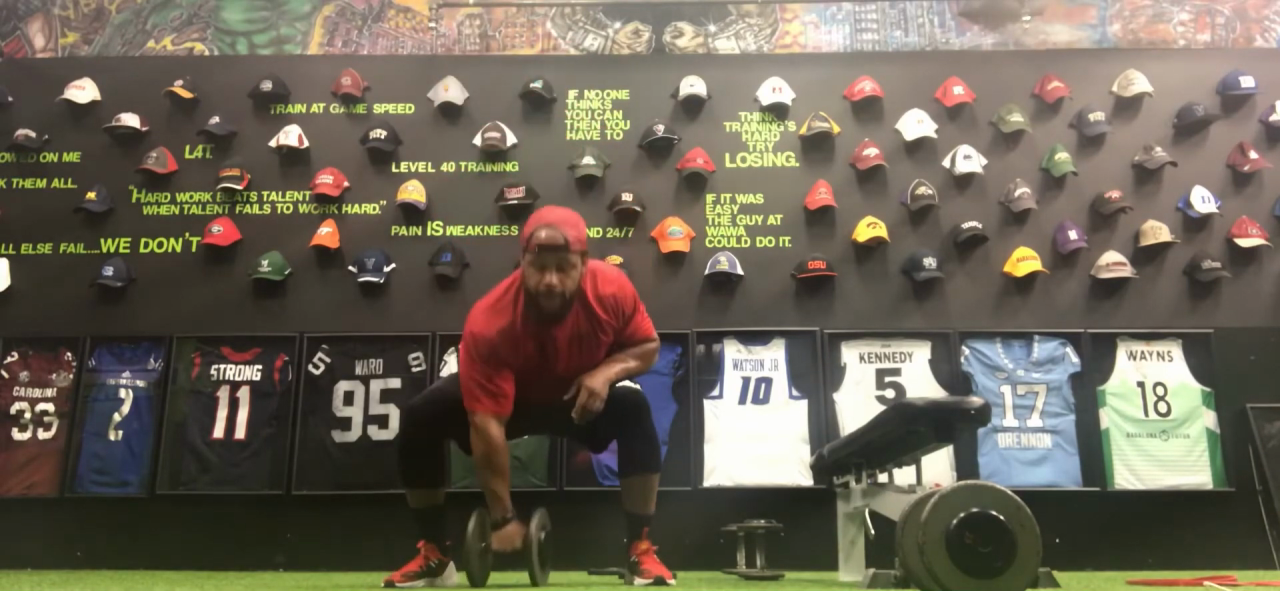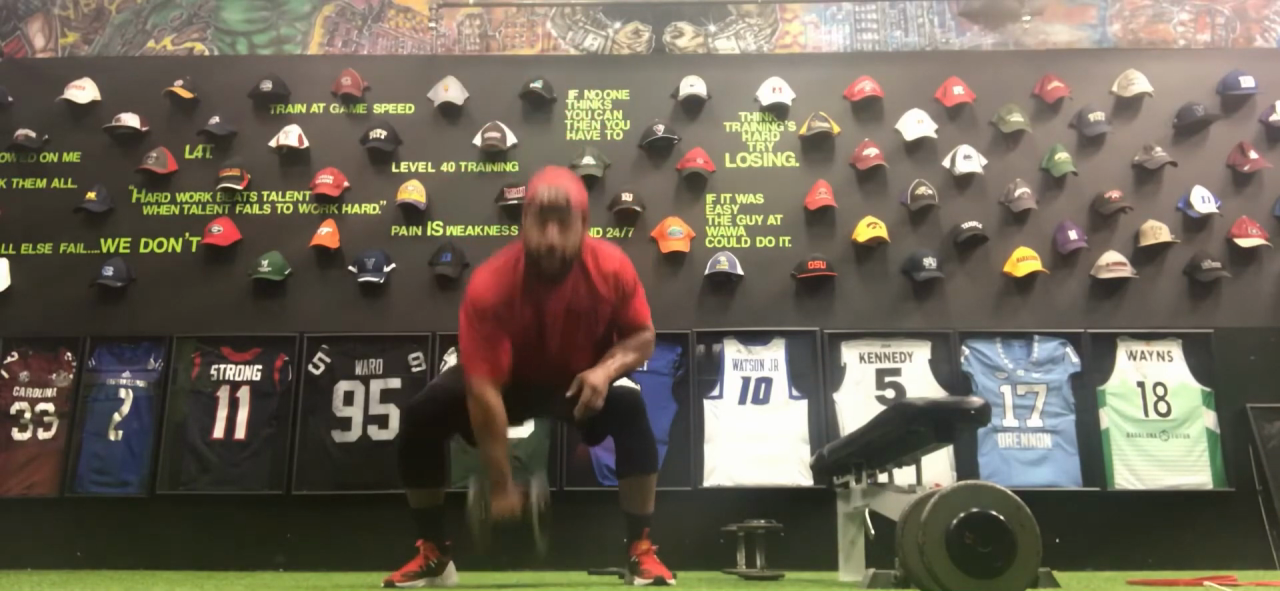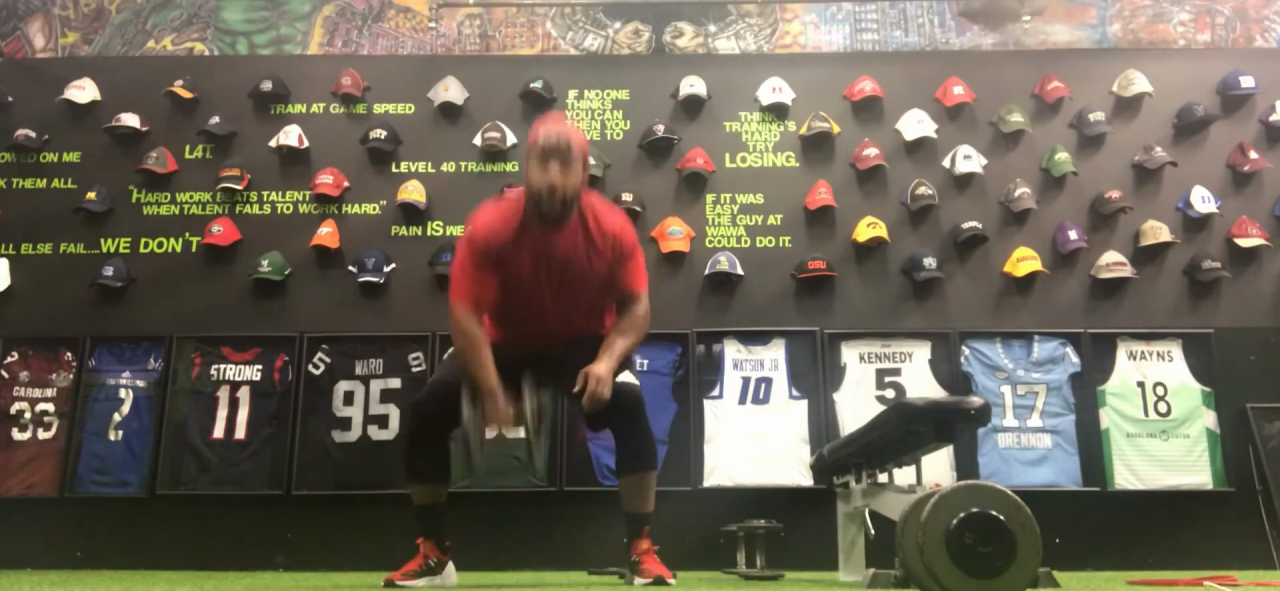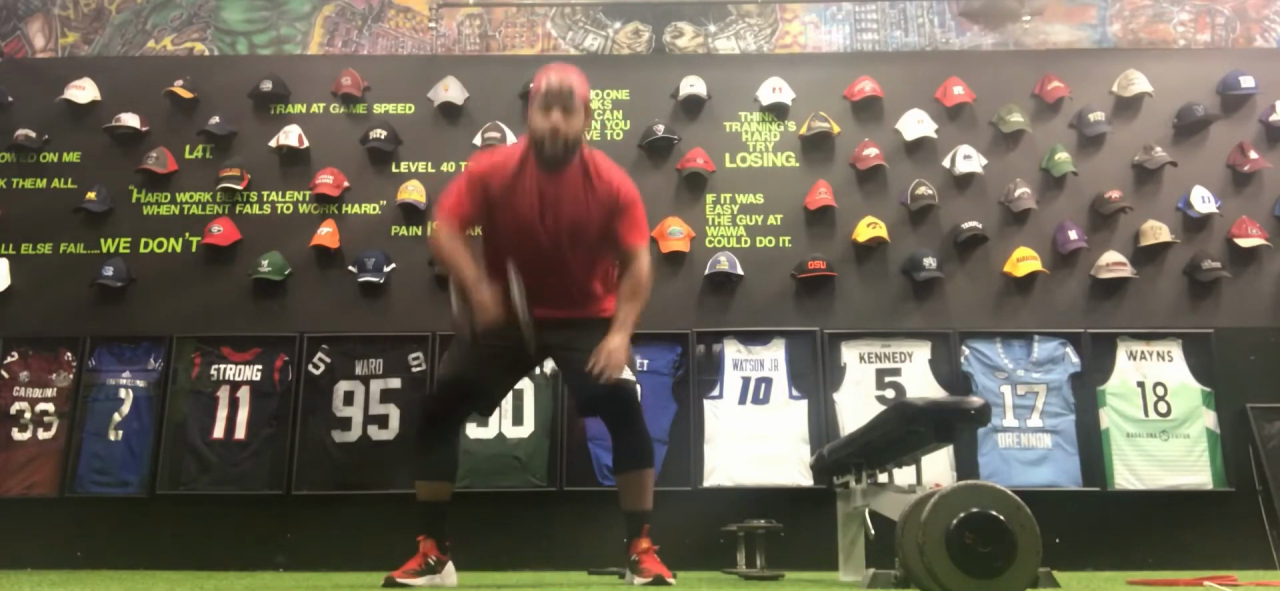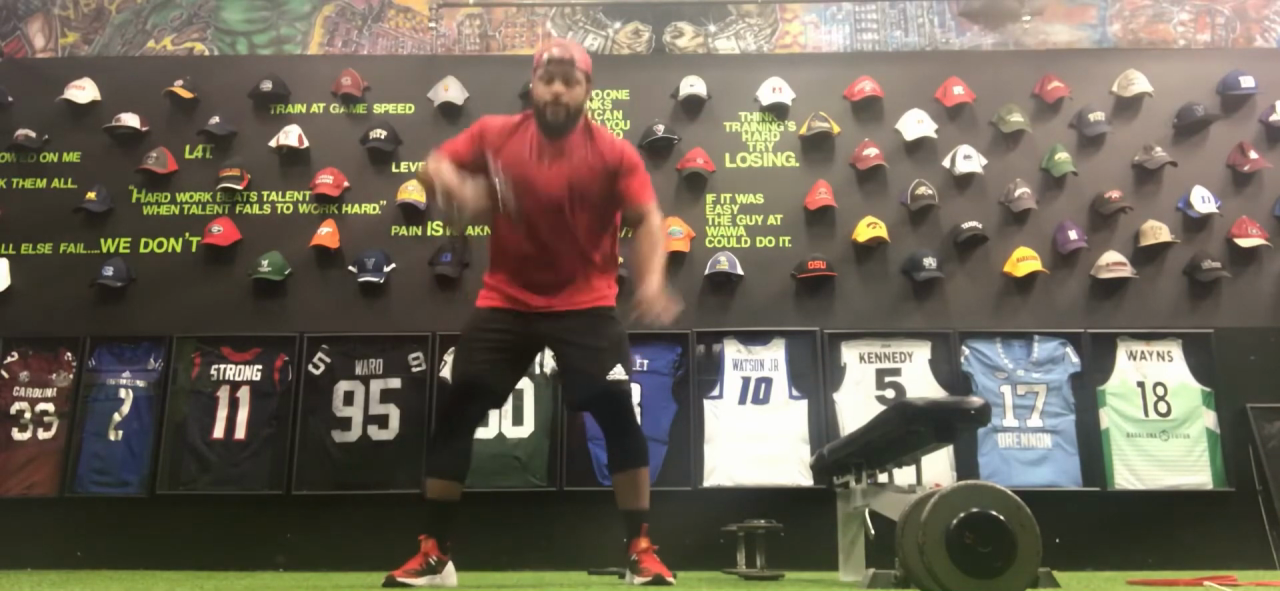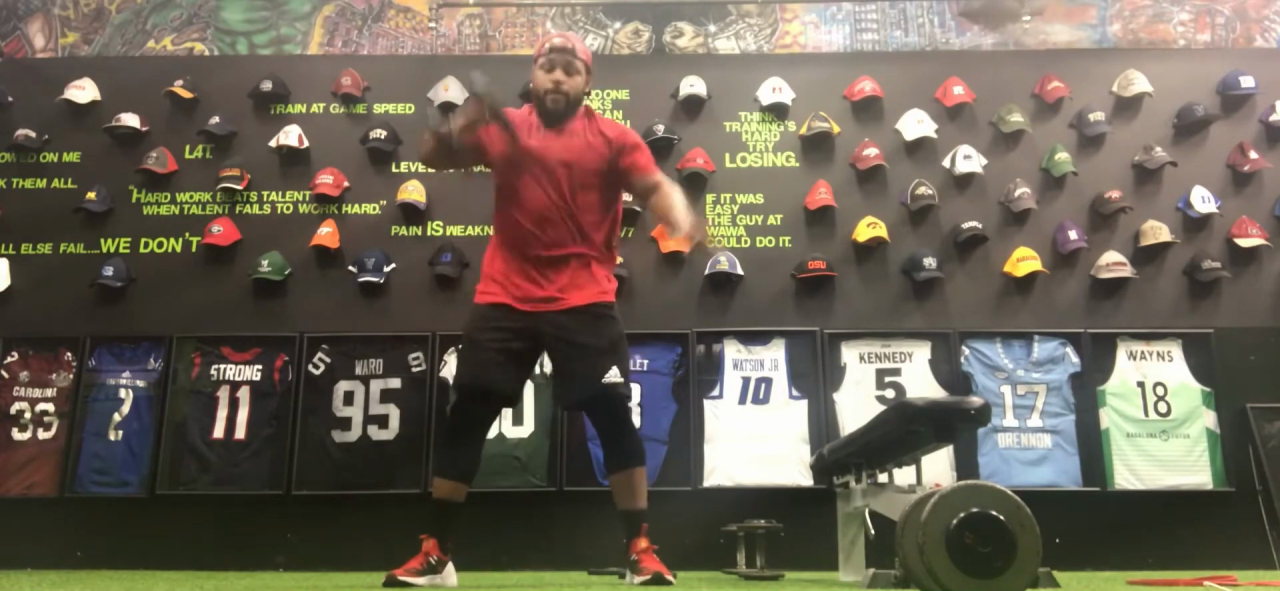
dt=0.1s
person 1, frame 1
left shoulder: (613, 292)
right shoulder: (489, 322)
left elbow: (647, 346)
right elbow: (487, 428)
left wrist: (606, 372)
right wrist: (501, 518)
left hip: (581, 393)
right hip: (507, 399)
left knee: (634, 411)
right knee: (420, 419)
left ankle: (642, 552)
right ankle: (433, 554)
person 1, frame 2
left shoulder: (613, 270)
right shoulder: (491, 288)
left elbow: (642, 335)
right elbow: (484, 395)
left wrist: (605, 367)
right wrist: (501, 485)
left hip: (580, 376)
right hip: (507, 381)
left knee: (630, 411)
right knee: (421, 416)
left ankle: (642, 553)
right ankle: (432, 555)
person 1, frame 3
left shoulder: (612, 229)
right shoulder: (490, 225)
left elbow: (636, 310)
right elbow: (466, 316)
left wrist: (607, 361)
right wrist: (491, 391)
left hip: (581, 347)
right hip: (506, 345)
left knee: (629, 406)
right knee: (428, 414)
left ankle: (642, 552)
person 1, frame 4
left shoulder: (611, 184)
right shoulder: (492, 169)
left elbow: (636, 264)
right elbow: (444, 231)
left wrist: (620, 334)
right wrist: (477, 287)
left hip: (585, 318)
right hip: (505, 314)
left knee: (625, 409)
right knee: (441, 410)
person 1, frame 5
left shoulder: (614, 152)
right shoulder: (497, 134)
left elbow: (647, 219)
right elbow: (435, 163)
left wrist: (652, 282)
right wrist: (458, 185)
left hip: (587, 305)
right hip: (506, 304)
left knee: (617, 412)
right knee: (456, 414)
person 1, frame 6
left shoulder: (613, 137)
right shoulder: (500, 125)
left elbow: (656, 185)
right elbow: (435, 156)
left wrist: (680, 217)
right wrist: (454, 126)
left hip: (585, 303)
right hip: (505, 301)
left knee: (613, 417)
right knee: (468, 417)
